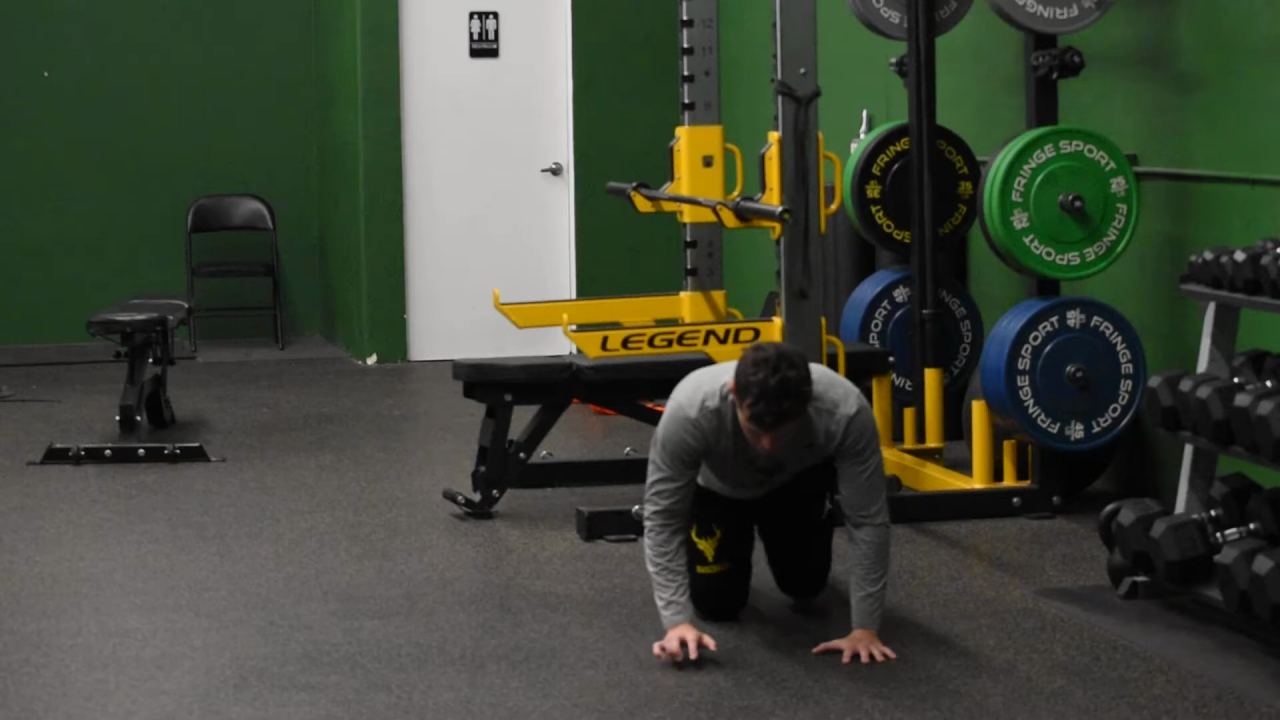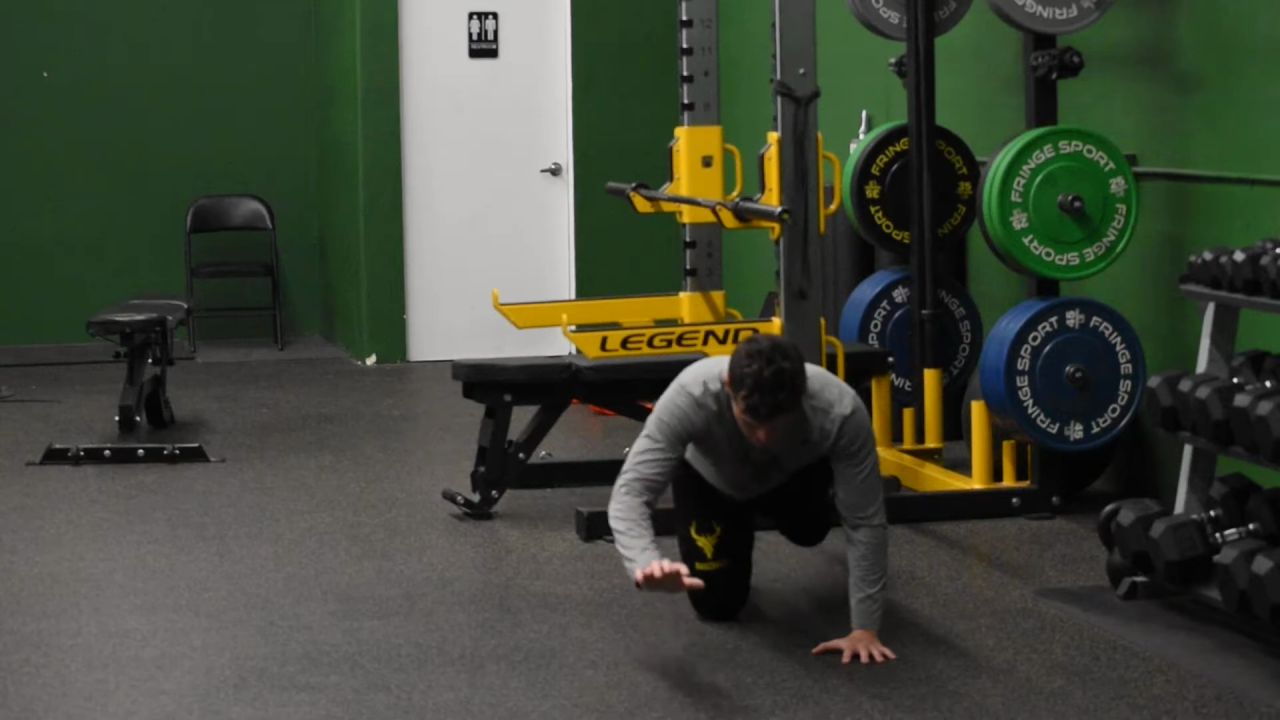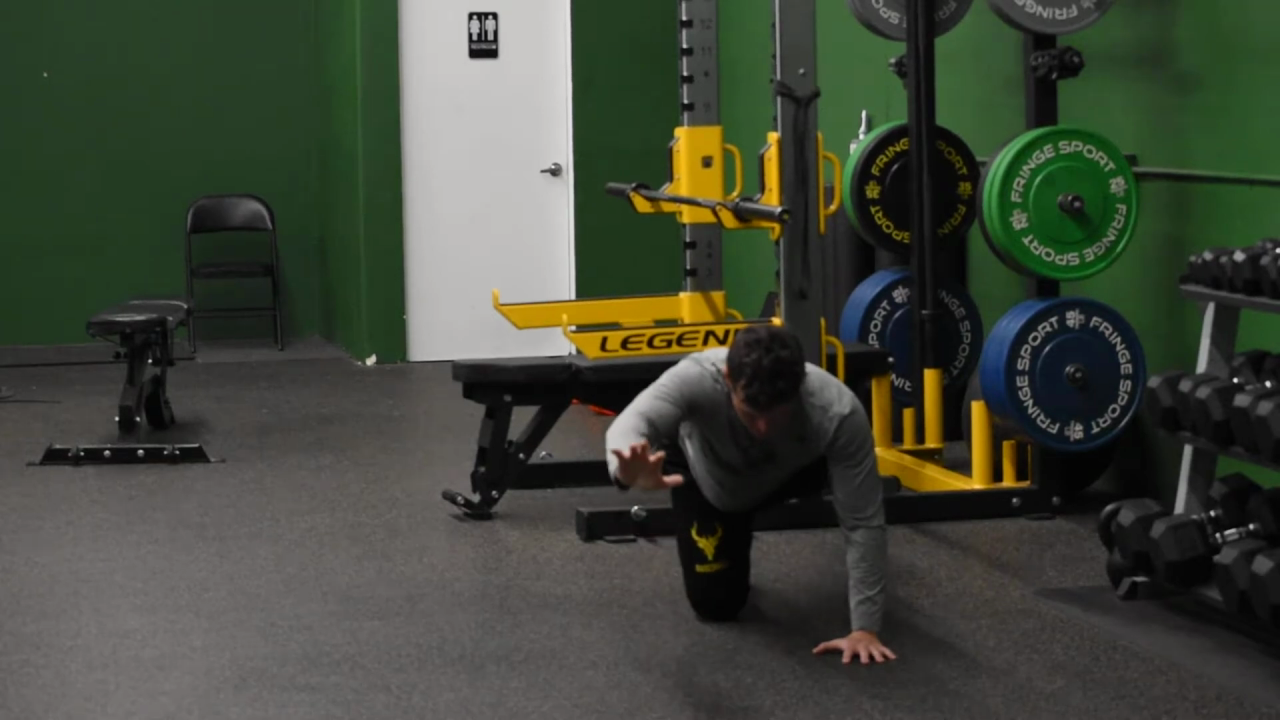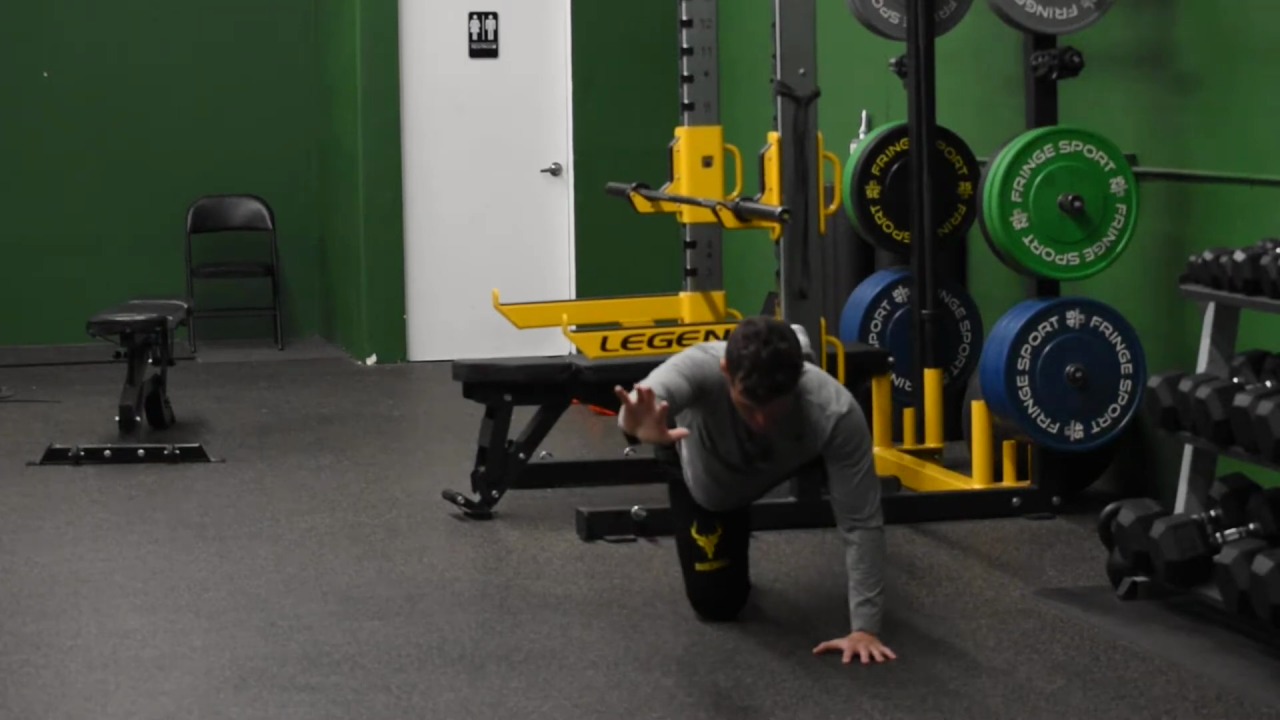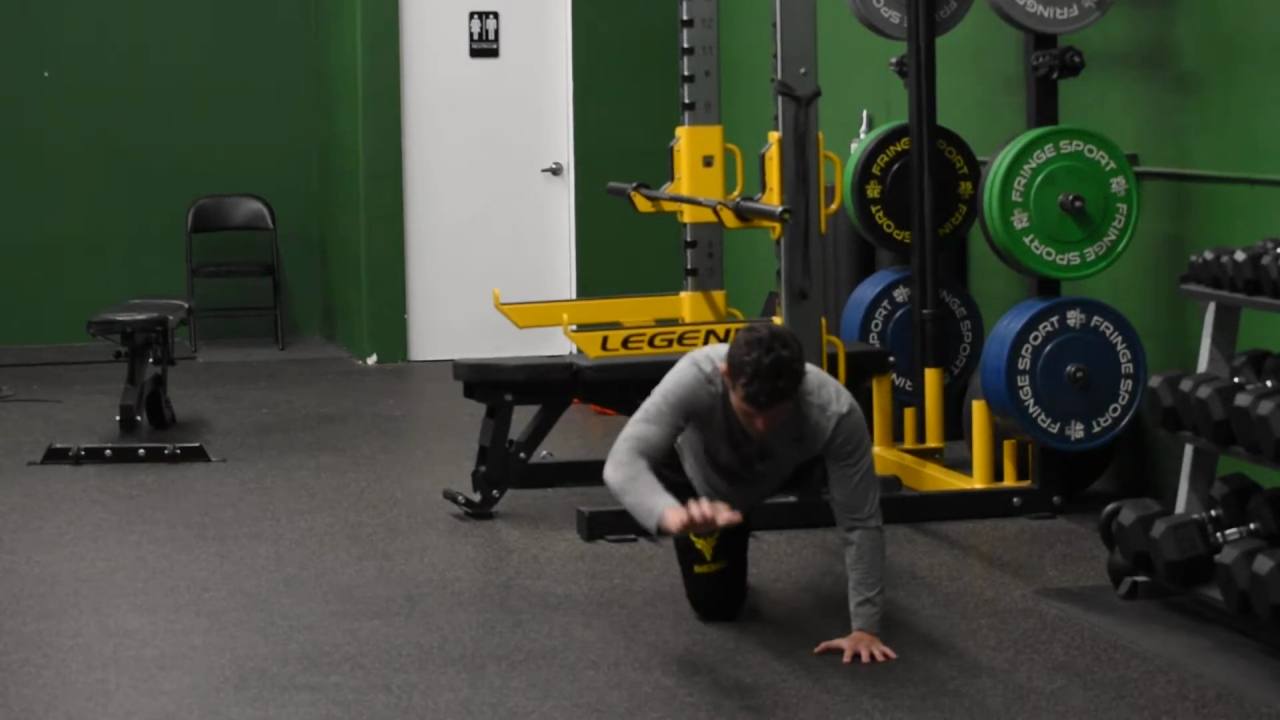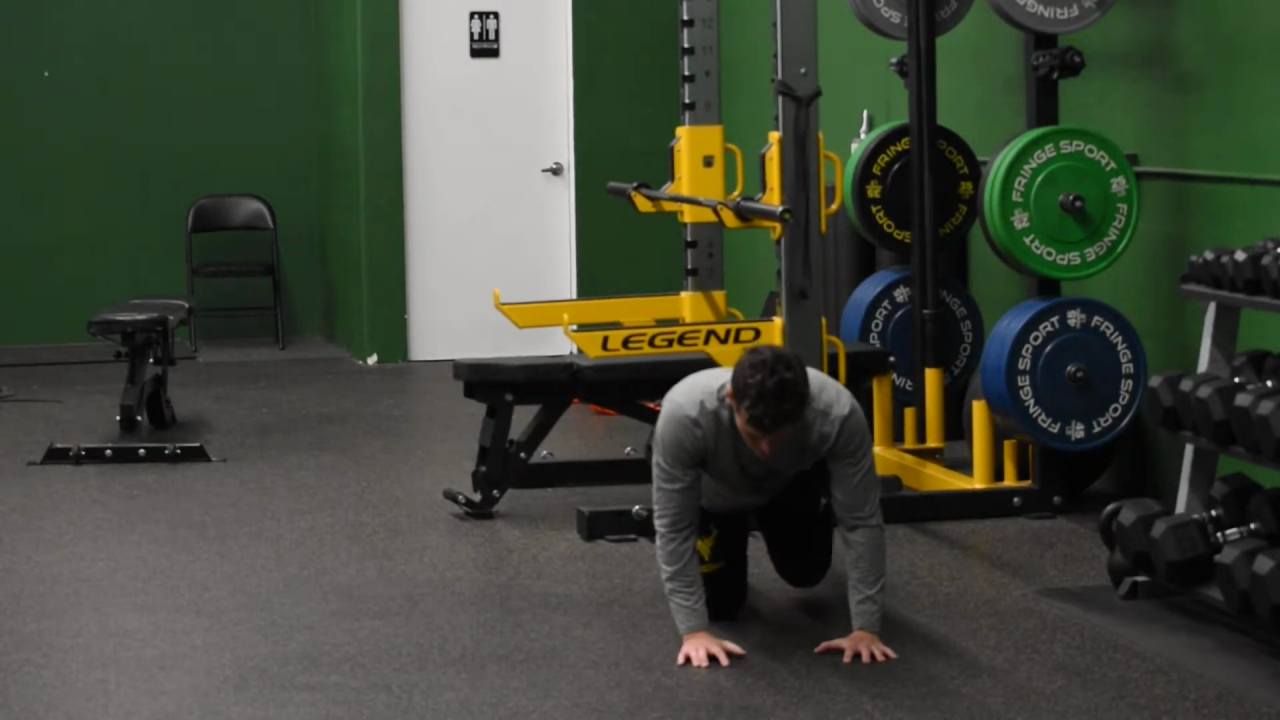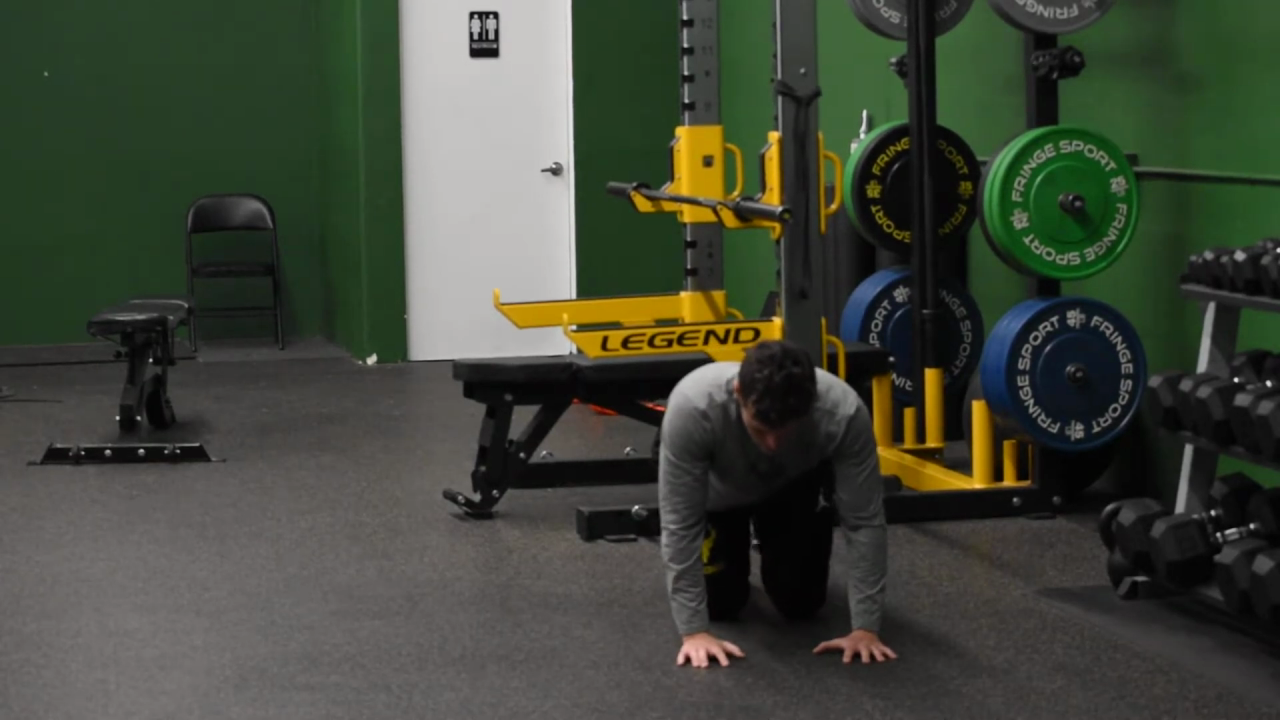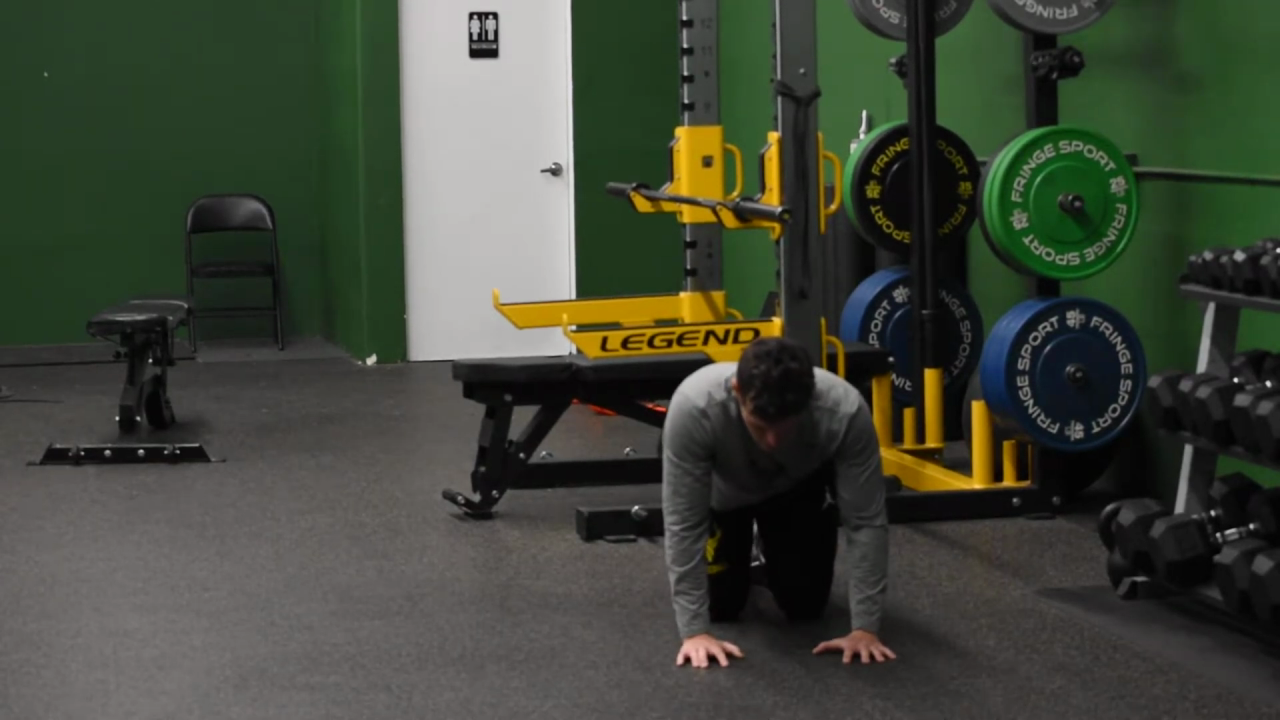
dt=0.4s
person 1, frame 1
left shoulder: (845, 412)
right shoulder: (690, 410)
left elbow: (868, 520)
right elbow: (662, 516)
left wrist: (865, 628)
right wrist: (678, 619)
left knee: (803, 588)
right knee: (717, 604)
person 1, frame 2
left shoulder: (840, 412)
right shoulder: (692, 395)
left elbow: (864, 521)
right elbow: (632, 490)
left wrist: (865, 628)
right wrist: (646, 562)
right hip: (709, 478)
left knee: (810, 532)
right knee: (718, 603)
person 1, frame 3
left shoulder: (838, 412)
right shoulder: (698, 377)
left elbow: (863, 522)
right elbow: (632, 421)
left wrist: (864, 628)
right wrist: (629, 472)
left hip: (792, 473)
right hip: (706, 474)
right knee: (716, 604)
person 1, frame 4
left shoulder: (835, 412)
right shoulder: (702, 366)
left elbow: (861, 522)
right elbow: (652, 395)
left wrist: (865, 628)
right wrist: (638, 424)
left hip: (785, 462)
right hip: (703, 467)
right knee: (717, 603)
person 1, frame 5
left shoulder: (834, 413)
right shoulder: (697, 378)
left elbow: (861, 522)
right elbow: (622, 465)
left wrist: (865, 628)
right wrist: (671, 514)
left hip: (784, 467)
right hip: (699, 473)
right knee: (716, 604)
person 1, frame 6
left shoulder: (837, 414)
right shoulder: (685, 413)
left elbow: (861, 521)
right elbow: (673, 529)
left wrist: (865, 628)
right wrist: (693, 630)
left knee: (804, 571)
right knee: (720, 604)
person 1, frame 7
left shoulder: (843, 413)
right shoulder: (693, 406)
left elbow: (864, 521)
right elbow: (680, 522)
left wrist: (865, 627)
right wrist: (693, 630)
left hip: (795, 485)
right hip: (714, 490)
left knee: (800, 604)
right knee: (720, 604)
left ankle: (771, 543)
person 1, frame 8
left shoulder: (845, 412)
right shoulder: (694, 406)
left elbow: (865, 522)
right elbow: (683, 523)
left wrist: (865, 627)
right wrist: (694, 631)
left hip: (800, 489)
right hip: (720, 492)
left knee: (804, 605)
right knee: (721, 605)
left ankle: (773, 554)
